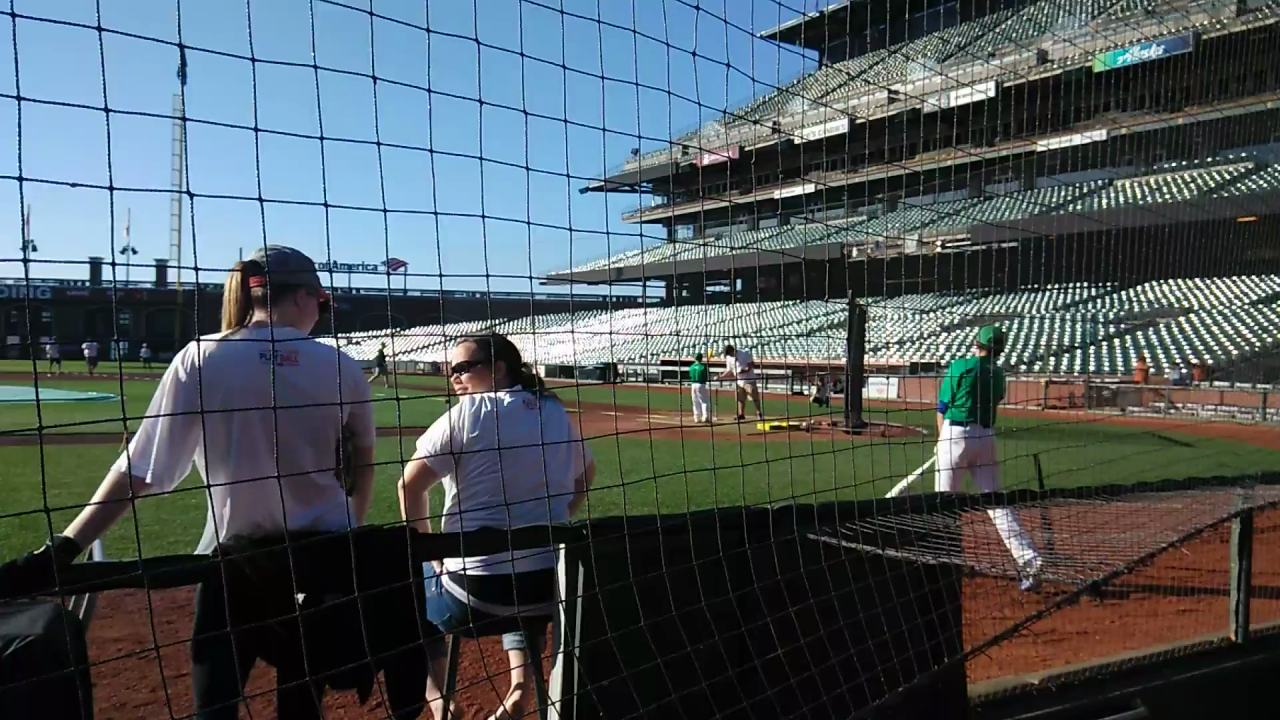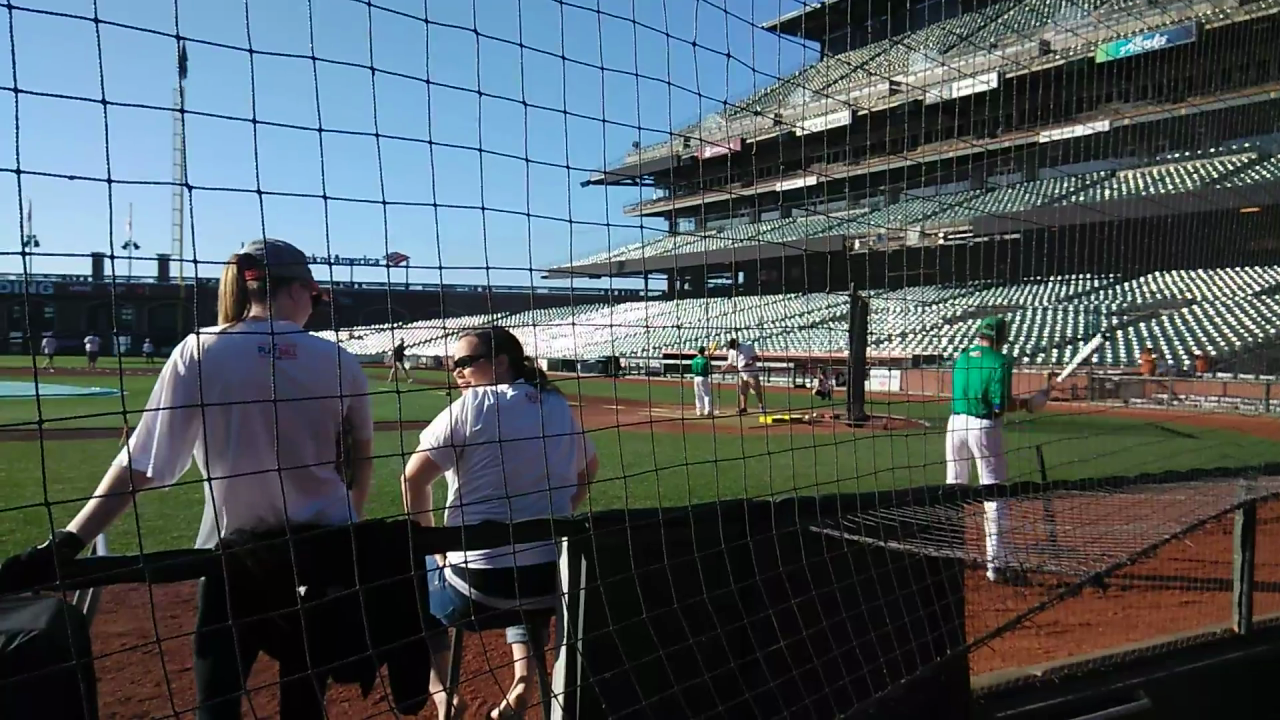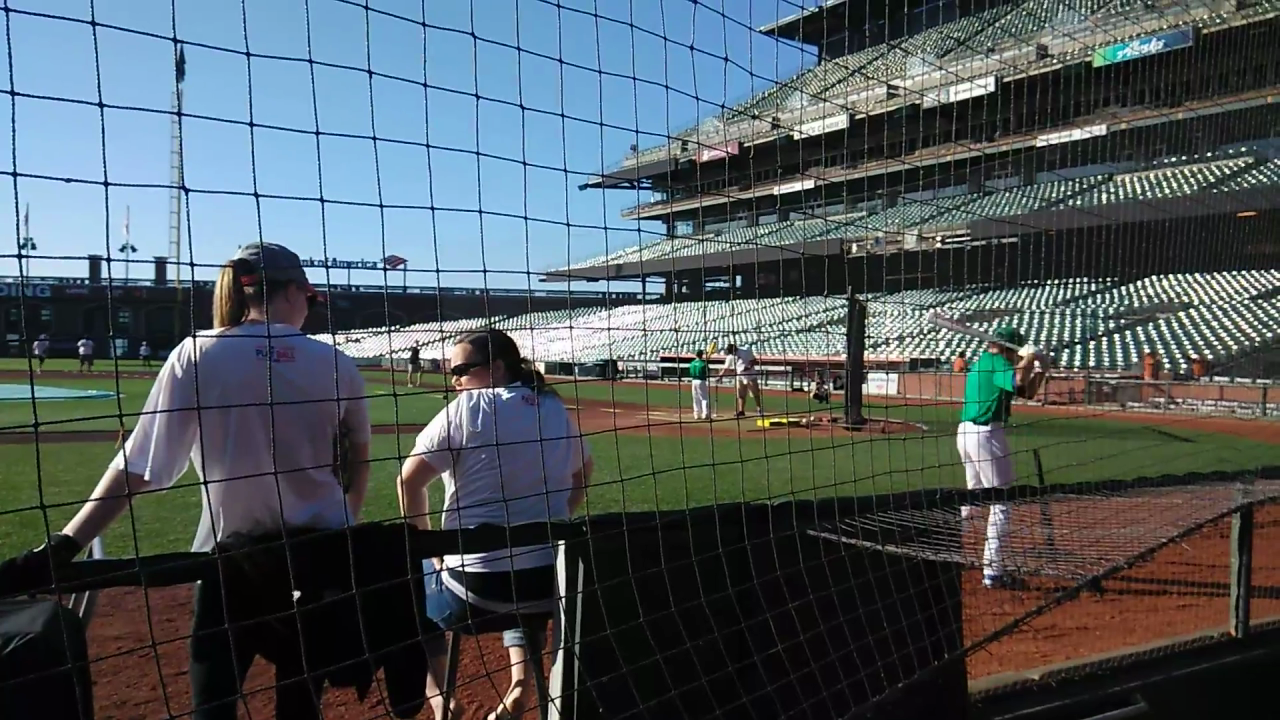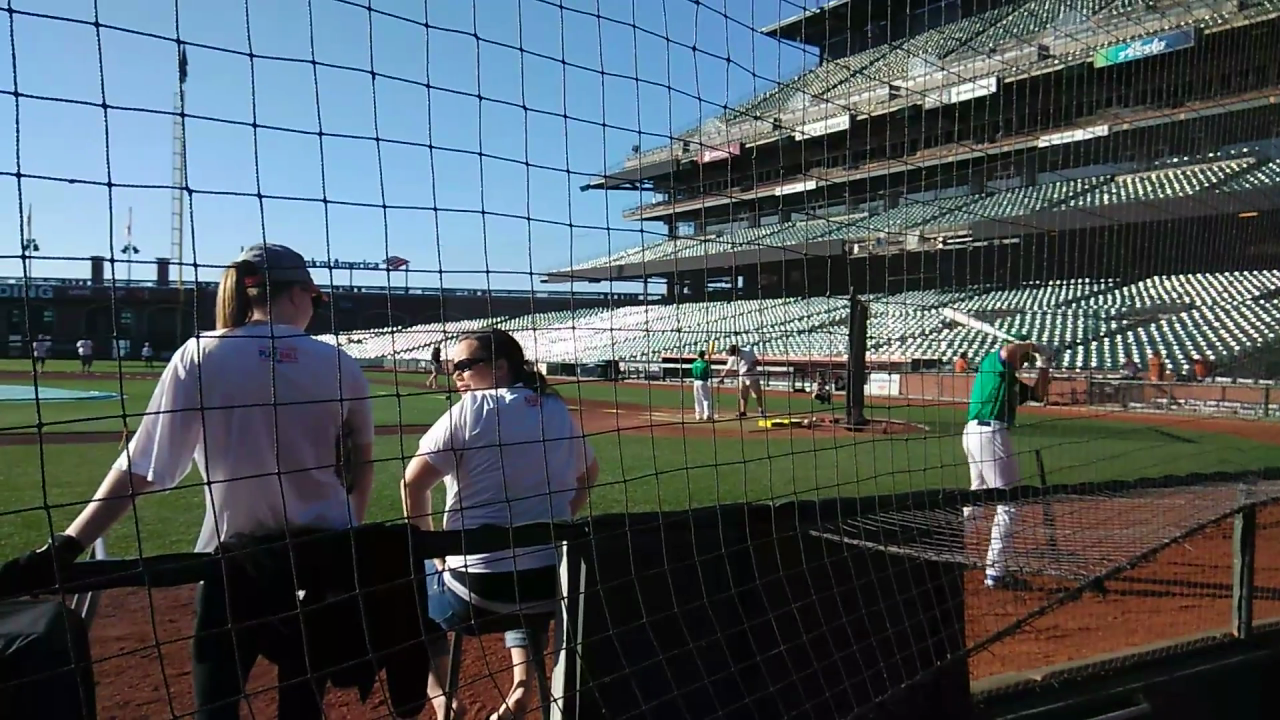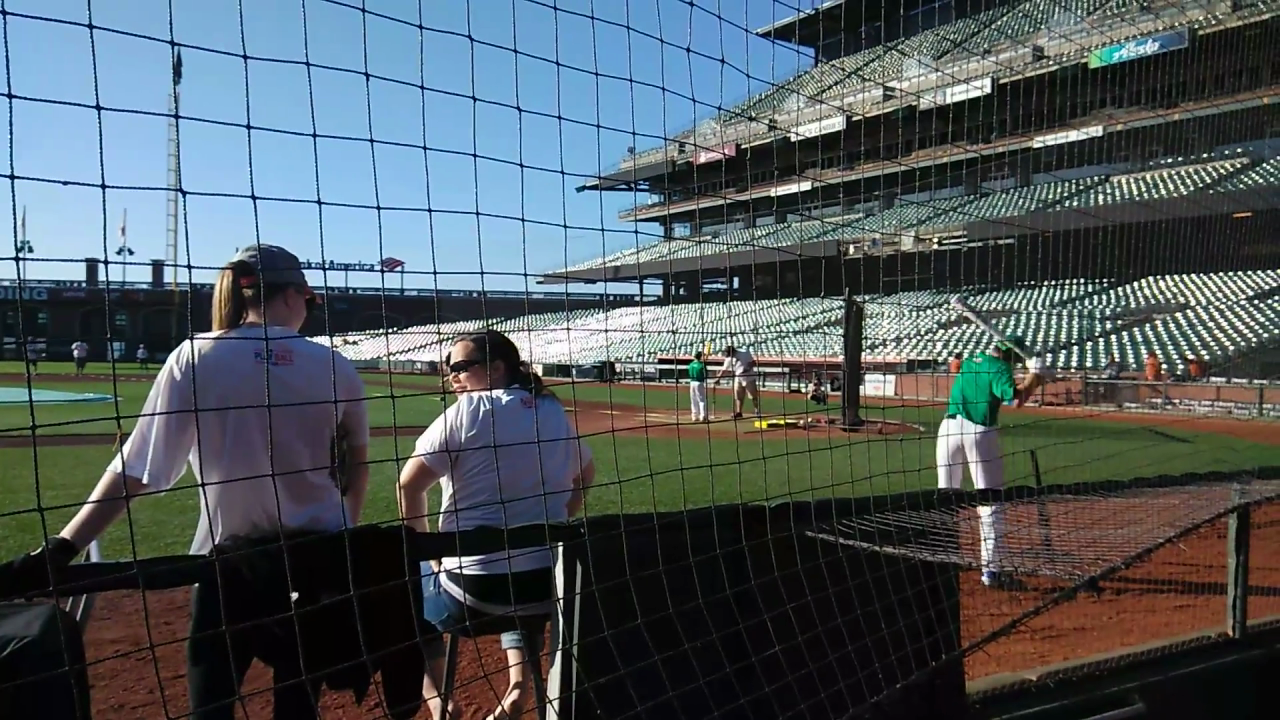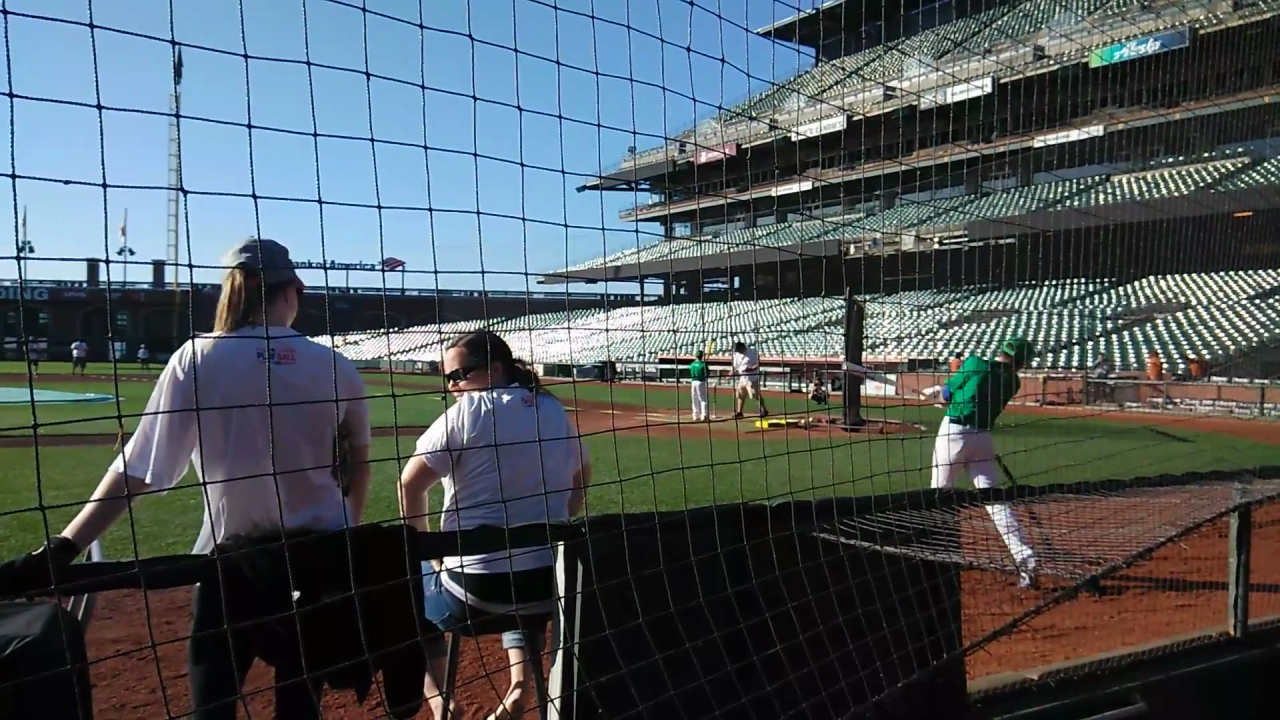
dt=0.4s
person 1, frame 1
left shoulder: (202, 360)
right shoulder: (341, 368)
left elbow: (140, 468)
right elbow: (362, 470)
left wrist: (67, 544)
right wrist: (349, 534)
person 1, frame 2
left shoulder: (200, 353)
right shoulder: (339, 360)
left elbow: (139, 463)
right elbow: (360, 461)
left wrist: (69, 540)
right wrist: (345, 529)
person 1, frame 3
left shoulder: (197, 356)
right shoulder: (336, 364)
left elbow: (137, 466)
right elbow: (357, 463)
left wrist: (64, 543)
right wrist: (343, 530)
person 1, frame 4
left shoulder: (201, 357)
right shoulder: (340, 365)
left elbow: (140, 467)
right elbow: (361, 466)
left wrist: (68, 544)
right wrist: (346, 532)
person 1, frame 5
left shoulder: (196, 359)
right shoulder: (335, 366)
left elbow: (135, 469)
right elbow: (356, 467)
left wrist: (62, 546)
right wrist: (341, 537)
person 1, frame 6
left shoulder: (198, 359)
right shoulder: (336, 367)
left elbow: (137, 470)
right elbow: (358, 466)
left wrist: (64, 546)
right wrist: (344, 536)
person 2, frame 1
left shoulder: (468, 412)
right shoulder: (555, 414)
left elbow: (410, 485)
right elbow: (585, 476)
left hip: (476, 591)
right hip: (548, 587)
right ankle: (522, 682)
person 2, frame 2
left shoulder: (472, 406)
right shoulder: (558, 406)
left elbow: (413, 479)
right elbow: (588, 469)
left hip: (481, 582)
right hip: (552, 581)
left knee: (418, 580)
right ankle: (525, 674)
person 2, frame 3
left shoulder: (468, 409)
right shoulder: (555, 410)
left elbow: (409, 481)
right elbow: (583, 472)
left hip: (477, 586)
right hip: (549, 583)
right ankle: (523, 678)
person 2, frame 4
left shoulder: (470, 410)
right shoulder: (557, 410)
left elbow: (413, 483)
right elbow: (588, 474)
left hip: (478, 588)
right hip: (550, 583)
right ankle: (523, 680)
person 2, frame 5
left shoulder: (467, 411)
right shoulder: (554, 412)
left elbow: (409, 484)
right elbow: (585, 475)
left hip: (474, 588)
right hip: (546, 585)
right ankle: (520, 681)
person 2, frame 6
left shoulder: (468, 410)
right shoulder: (553, 410)
left elbow: (410, 484)
right elbow: (581, 476)
left hip: (476, 589)
right hip: (548, 585)
right ankle: (521, 683)
person 3, frame 1
left shoulder: (959, 367)
right shoulder: (998, 375)
left elbow: (942, 409)
left wrist: (943, 440)
left hip: (956, 435)
right hip: (985, 439)
right knee: (997, 503)
right ankle: (1029, 562)
person 3, frame 2
left shoulder: (960, 357)
right shoulder: (999, 362)
right elbow: (1001, 406)
left wrist: (1017, 399)
right wrist: (1028, 403)
left hip: (956, 424)
right hip: (984, 428)
right knee: (995, 496)
right ankle: (996, 564)
person 3, frame 3
left shoulder: (984, 363)
right shoulder: (995, 360)
left elbow: (1027, 392)
right elbow: (1019, 382)
left wrist: (1039, 368)
right wrist: (1028, 358)
left hip: (968, 433)
right hip: (986, 434)
left knee: (975, 493)
right knee: (1001, 501)
right ankle: (992, 570)
person 3, frame 4
left shoulder: (1010, 377)
right shoulder: (994, 360)
left elbow: (1039, 395)
right elbow: (1007, 351)
left wrist: (1044, 366)
right wrist: (1030, 346)
left hip: (975, 433)
right hip: (989, 434)
left knee: (979, 492)
right knee: (1006, 502)
right ankle: (995, 571)
person 3, frame 5
left shoulder: (971, 362)
right shoulder: (1002, 369)
right elbow: (1016, 401)
left wrist: (1032, 376)
right wrist: (1034, 376)
left hip: (951, 428)
right hip: (980, 434)
right knee: (989, 500)
right ankle: (992, 568)
person 3, frame 6
left shoulder: (975, 363)
right shoulder: (1013, 382)
left elbow: (947, 394)
left wrist: (936, 392)
left hip: (954, 433)
right hip: (981, 439)
right knee: (996, 500)
right ankle: (1026, 563)
